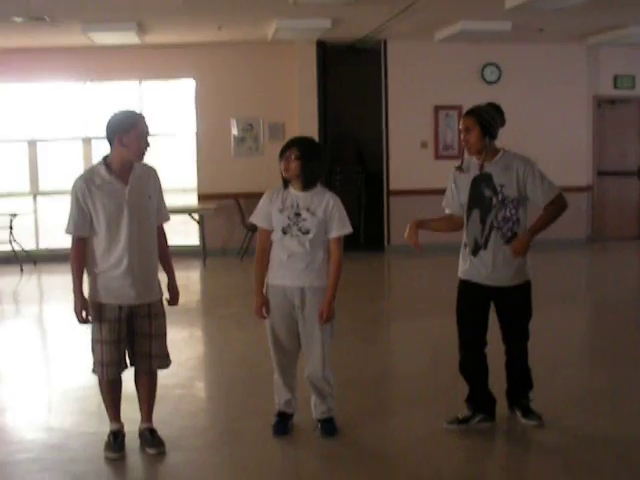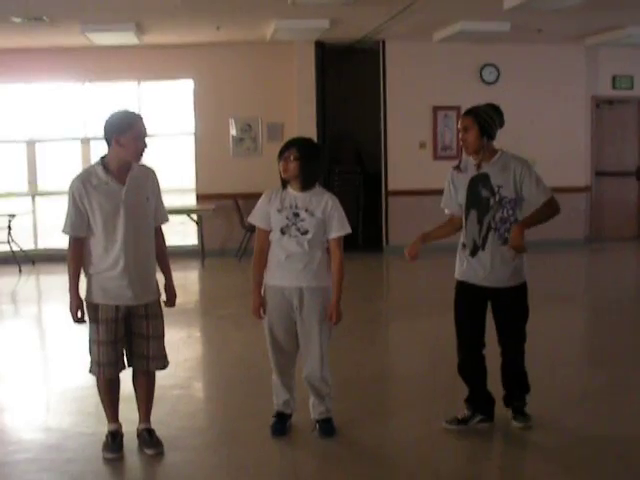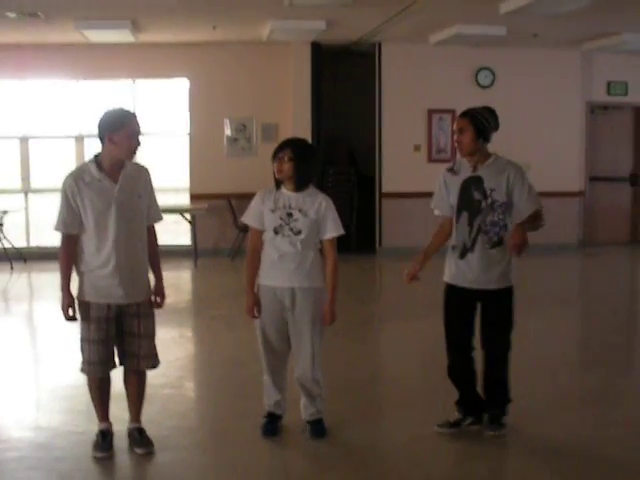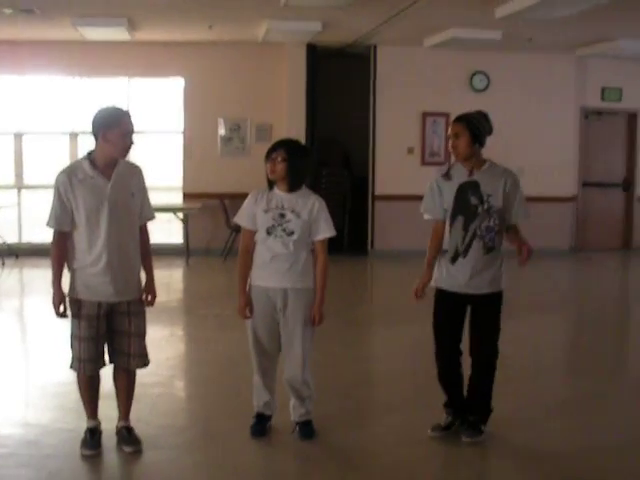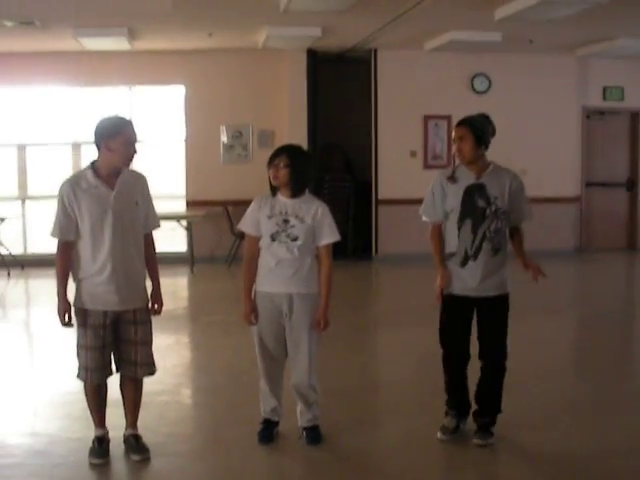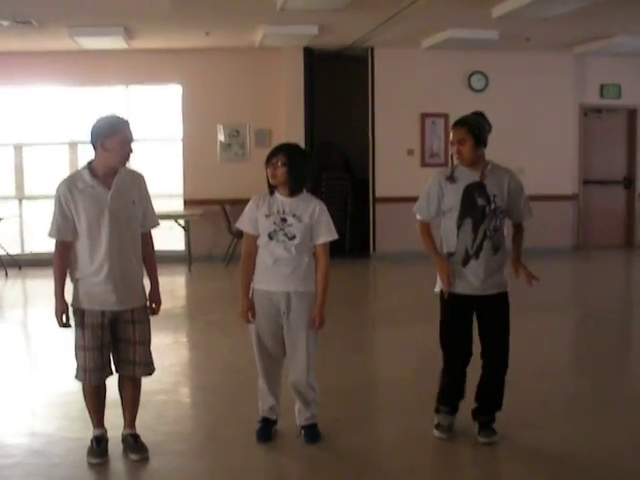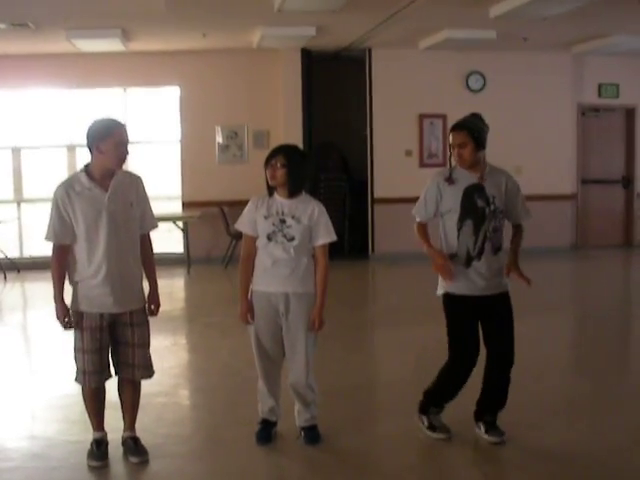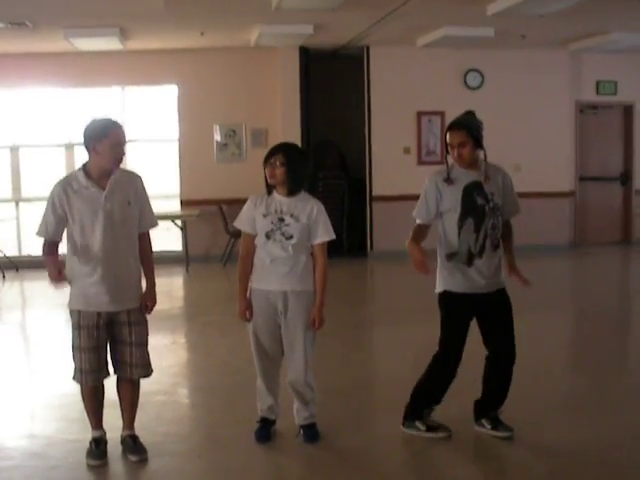
dt=0.2s
person 1, frame 1
left shoulder: (149, 177)
right shoulder: (86, 184)
right elbow: (79, 243)
left wrist: (171, 277)
right wrist: (79, 293)
left hip: (147, 291)
right hip: (108, 294)
left knee: (148, 362)
right knee: (108, 366)
left ankle: (147, 426)
right ankle: (115, 429)
person 1, frame 2
left shoulder: (147, 178)
right shoulder: (84, 184)
right elbow: (76, 242)
left wrist: (168, 279)
right wrist: (73, 292)
left hip: (145, 291)
right hip: (103, 294)
left knee: (146, 363)
right knee: (106, 366)
left ankle: (145, 426)
right ankle: (113, 429)
person 1, frame 3
left shoulder: (141, 177)
right shoulder: (77, 182)
left elbow: (149, 232)
right elbow: (69, 240)
left wrist: (158, 279)
right wrist: (65, 290)
left hip: (136, 289)
right hip: (96, 292)
left knee: (137, 361)
right knee: (97, 365)
left ankle: (136, 426)
right ankle: (104, 428)
person 1, frame 4
left shoulder: (133, 175)
right shoulder: (69, 179)
left elbow: (141, 230)
right elbow: (61, 236)
left wrist: (149, 277)
right wrist: (57, 286)
left hip: (127, 287)
right hip: (87, 289)
left knee: (127, 360)
right knee: (86, 362)
left ankle: (124, 424)
right ankle: (92, 426)
person 1, frame 5
left shoulder: (138, 183)
right shoulder: (73, 188)
left elbow: (146, 239)
right elbow: (65, 246)
left wrist: (155, 286)
right wrist: (62, 295)
left hip: (133, 296)
right hip: (93, 298)
left knee: (134, 369)
right knee: (93, 371)
left ankle: (132, 432)
right ankle: (100, 435)
person 1, frame 6
left shoulder: (135, 183)
right shoulder: (70, 188)
left elbow: (145, 238)
right elbow: (63, 246)
left wrist: (155, 285)
right wrist: (59, 296)
left hip: (131, 296)
right hip: (90, 298)
left knee: (132, 368)
right knee: (92, 372)
left ankle: (130, 432)
right ankle: (98, 434)
person 1, frame 7
left shoulder: (133, 185)
right shoulder: (67, 191)
left elbow: (144, 240)
right elbow: (60, 250)
left wrist: (154, 287)
right wrist: (59, 300)
left hip: (131, 299)
right hip: (89, 301)
left knee: (132, 371)
right knee: (91, 375)
left ankle: (130, 435)
right ankle: (98, 437)
person 1, frame 8
left shoulder: (132, 183)
right shoulder: (65, 190)
left elbow: (143, 238)
right elbow: (50, 240)
left wrist: (151, 285)
right wrist: (52, 264)
left hip: (128, 297)
right hip: (86, 300)
left knee: (131, 370)
right knee: (89, 373)
left ankle: (129, 433)
right ankle: (98, 436)
person 2, frame 1
left shoulder: (519, 166)
right shoulder: (461, 173)
left elbow: (558, 203)
right elbow: (455, 220)
left wrist: (528, 234)
right wrist: (419, 223)
left hip: (512, 275)
right hip: (472, 275)
left knee: (516, 343)
right knee: (470, 347)
left ankle: (519, 400)
right ankle: (480, 407)
person 2, frame 2
left shoulder: (516, 167)
right shoulder: (459, 173)
left elbow: (551, 206)
right elbow: (456, 222)
left wrist: (521, 225)
right wrist: (422, 238)
left hip: (508, 276)
right hip: (469, 276)
left knee: (512, 345)
right knee: (468, 347)
left ankle: (516, 402)
right ankle: (479, 407)
person 2, frame 3
left shoulder: (509, 172)
right shoulder: (451, 175)
left elbow: (536, 216)
right elbow: (447, 226)
left wrist: (520, 227)
right wrist: (422, 260)
left hip: (496, 279)
right hip: (458, 278)
left knee: (496, 348)
right knee: (457, 350)
left ankle: (495, 410)
right ankle: (470, 409)
person 2, frame 4
left shoulder: (504, 179)
right shoulder: (444, 179)
left elbow: (508, 225)
right elbow: (439, 229)
left wrist: (520, 241)
right wrist: (427, 271)
left hip: (487, 284)
right hip: (448, 283)
left knee: (484, 354)
right knee: (446, 353)
left ankle: (476, 416)
right ankle: (456, 411)
person 2, frame 5
left shoulder: (508, 181)
right shoulder: (446, 181)
left elbow: (514, 227)
right elbow: (436, 229)
left wrist: (523, 258)
right wrist: (441, 270)
left hip: (494, 286)
right hip: (456, 285)
left knee: (493, 356)
right knee: (453, 354)
left ankle: (485, 418)
right ankle: (456, 411)
person 2, frame 6
left shoulder: (506, 179)
right shoulder: (443, 180)
left elbow: (517, 224)
right elbow: (424, 224)
left wrist: (517, 259)
right wrist: (439, 261)
left hip: (494, 285)
right hip: (456, 285)
left knee: (496, 355)
right knee: (455, 353)
left ankle: (485, 416)
right ankle: (446, 408)
person 2, frame 7
left shoulder: (503, 181)
right shoulder: (442, 182)
left elbow: (517, 224)
right elbow: (421, 224)
left wrist: (513, 259)
right wrist: (434, 253)
left hip: (495, 286)
right hip: (458, 286)
left knee: (502, 355)
right knee: (464, 355)
left ankle: (487, 416)
right ankle: (430, 407)
person 2, frame 8
left shoulder: (499, 177)
right shoulder: (440, 181)
left elbow: (505, 223)
right elbow: (422, 224)
left wrist: (510, 259)
right wrist: (414, 246)
left hip: (493, 284)
right hip: (456, 285)
left knee: (503, 351)
right knee: (449, 353)
left ankle: (487, 413)
right ankle: (416, 413)
person 3, frame 1
left shoulder: (328, 202)
right shoulder: (272, 200)
left elbow: (336, 254)
right elbow: (262, 249)
left wrist: (330, 298)
right wrist: (259, 292)
left hip: (314, 289)
right hip: (279, 288)
left knee: (318, 357)
right knee: (282, 355)
left ankle: (324, 411)
right ankle: (285, 409)
person 3, frame 2
left shoulder: (327, 202)
right shoulder: (270, 200)
left elbow: (336, 254)
right elbow: (261, 249)
left wrist: (335, 299)
right wrist: (256, 292)
left hip: (314, 289)
right hip: (277, 288)
left knee: (316, 358)
right knee: (281, 355)
left ankle: (322, 412)
right ankle: (283, 410)
person 3, frame 3
left shoulder: (320, 203)
right shoulder: (264, 200)
left elbow: (330, 255)
right elbow: (254, 249)
left wrist: (330, 300)
right wrist: (250, 291)
left hip: (307, 290)
right hip: (269, 288)
left knee: (307, 358)
right knee: (272, 355)
left ankle: (313, 413)
right ankle: (274, 410)
person 3, frame 4
left shoulder: (313, 204)
right shoulder: (257, 200)
left elbow: (321, 256)
right elbow: (246, 249)
left wrist: (319, 301)
right wrist: (242, 291)
left hip: (298, 290)
right hip: (261, 289)
left knee: (298, 360)
right knee: (263, 356)
left ankle: (302, 414)
right ankle: (263, 411)
person 3, frame 5
left shoulder: (316, 209)
right shoulder: (260, 207)
left elbow: (325, 260)
right elbow: (251, 256)
left wrist: (324, 306)
right wrist: (247, 298)
left hip: (303, 295)
right hip: (267, 295)
left knee: (304, 364)
right knee: (269, 361)
left ankle: (309, 419)
right ankle: (270, 417)
person 3, frame 6
left shoulder: (314, 208)
right shoulder: (258, 205)
left elbow: (322, 259)
right elbow: (248, 254)
left wrist: (320, 304)
right wrist: (244, 297)
left hip: (300, 294)
right hip: (264, 293)
left knee: (302, 363)
right knee: (267, 360)
left ankle: (308, 418)
right ankle: (268, 415)
person 3, frame 7
left shoulder: (313, 209)
right shoulder: (257, 206)
left elbow: (321, 260)
right elbow: (247, 255)
left wrist: (319, 305)
right wrist: (243, 298)
left hip: (300, 296)
right hip: (263, 294)
left knee: (301, 364)
right knee: (266, 361)
left ankle: (307, 420)
right ankle: (268, 417)
person 3, frame 8
left shoulder: (312, 208)
right shoulder: (256, 205)
left elbow: (320, 259)
right elbow: (246, 253)
left wrist: (319, 304)
right wrist: (242, 296)
left hip: (298, 293)
right hip: (262, 292)
left knee: (300, 363)
right knee: (265, 360)
left ankle: (307, 418)
right ankle: (267, 415)
